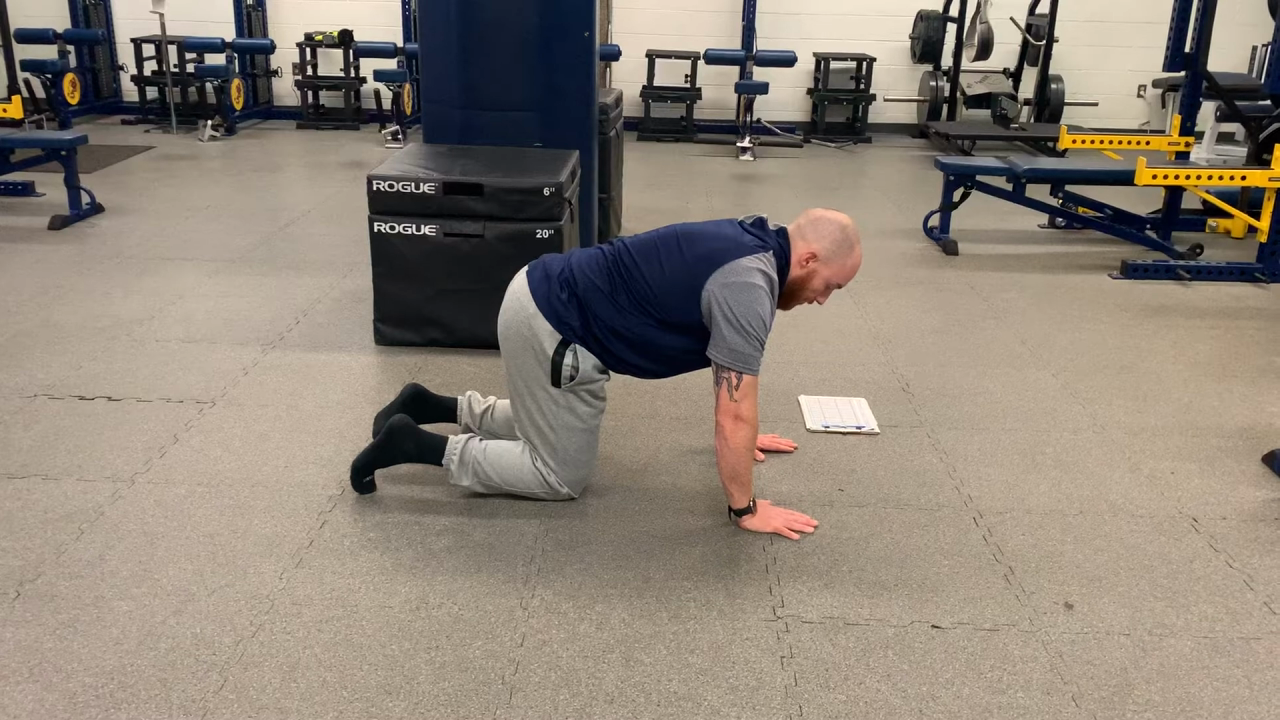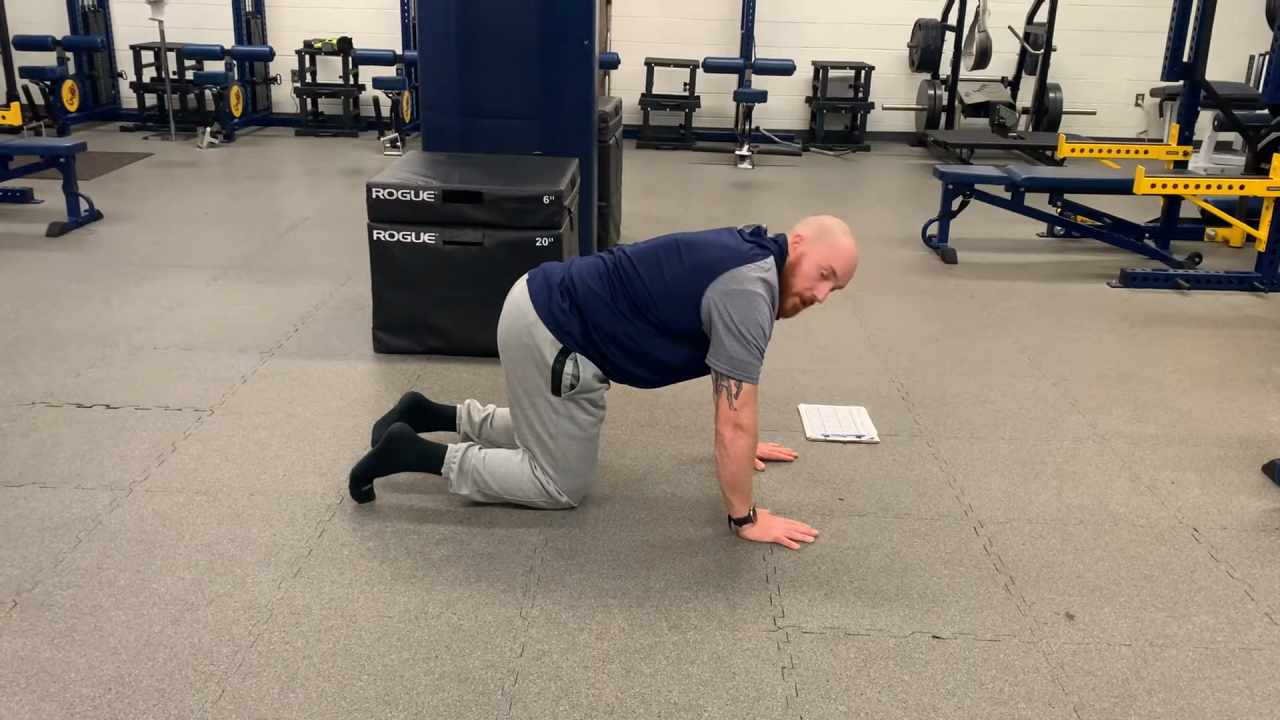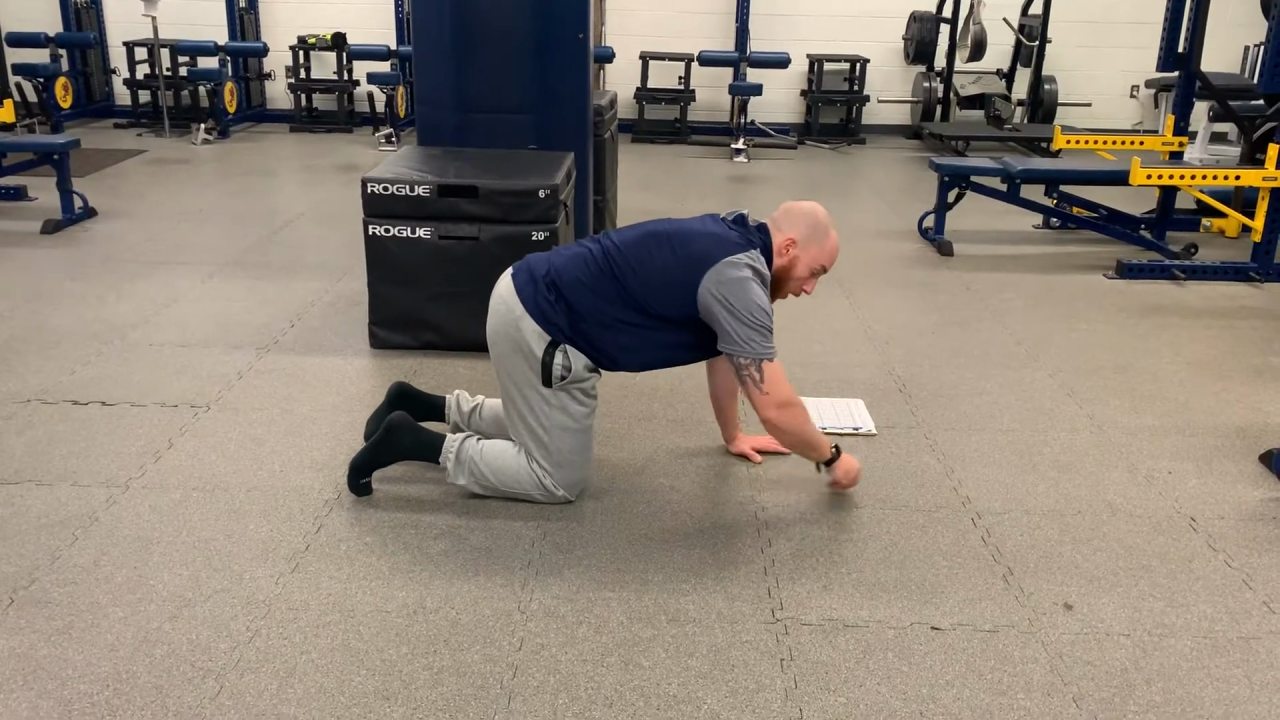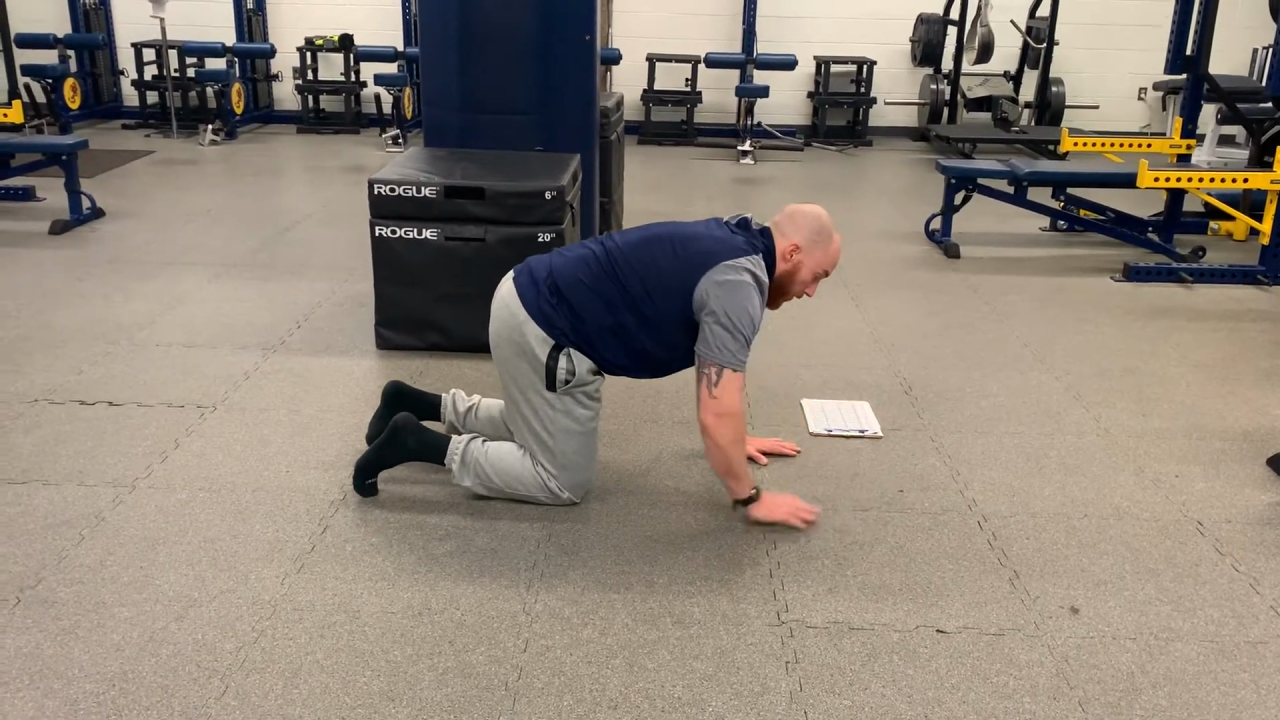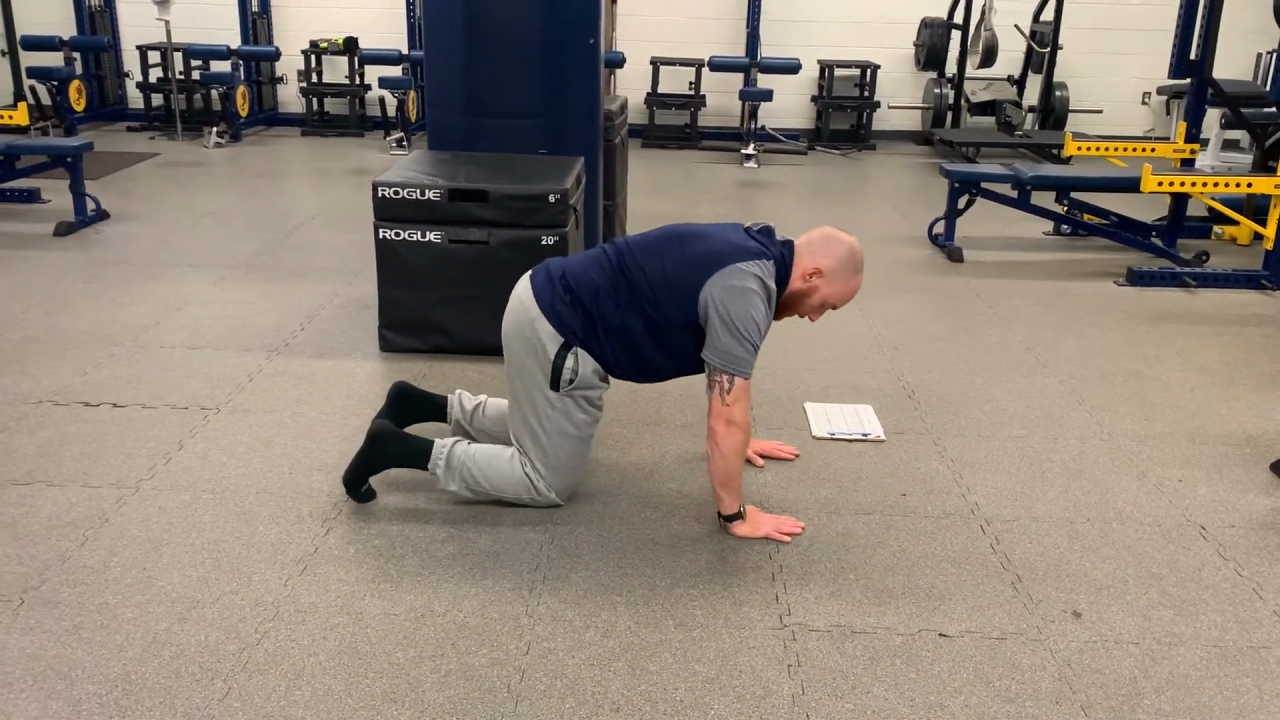
dt=1s
person 1, frame 1
left shoulder: (754, 245)
right shoulder: (748, 286)
right elbow: (734, 416)
left wrist: (741, 433)
right wrist: (745, 509)
left hip: (545, 300)
right hip: (551, 327)
left knee: (551, 429)
right knee: (562, 473)
left ankle: (435, 406)
right ankle: (417, 444)
person 1, frame 2
left shoulder: (751, 254)
right shoulder: (748, 293)
right elbow: (734, 424)
left wrist: (742, 443)
right wrist: (745, 518)
left hip: (544, 309)
right hip: (552, 334)
left knee: (550, 436)
right knee: (561, 482)
left ankle: (435, 413)
right ankle: (416, 453)
person 1, frame 3
left shoulder: (731, 242)
right shoulder: (736, 281)
left elbow: (720, 355)
right elbow: (776, 406)
left wrist: (732, 435)
right wrist: (831, 459)
left hip: (530, 303)
right hip: (539, 329)
left knee: (540, 429)
right knee: (557, 478)
left ankle: (421, 403)
right ankle: (416, 441)
person 1, frame 4
left shoulder: (738, 243)
right shoulder: (738, 285)
left elbow: (722, 362)
right elbow: (716, 415)
left wrist: (737, 439)
right wrist: (750, 499)
left hip: (530, 303)
right hip: (543, 330)
left knee: (536, 430)
right knee: (562, 480)
left ankle: (417, 406)
right ankle: (420, 444)
person 1, frame 5
left shoulder: (756, 250)
right shoulder: (746, 292)
right elbow: (724, 419)
left wrist: (739, 441)
right wrist: (735, 515)
left hip: (548, 305)
right hip: (556, 331)
left knee: (538, 431)
right knee: (549, 480)
left ankle: (422, 404)
right ankle: (403, 448)
